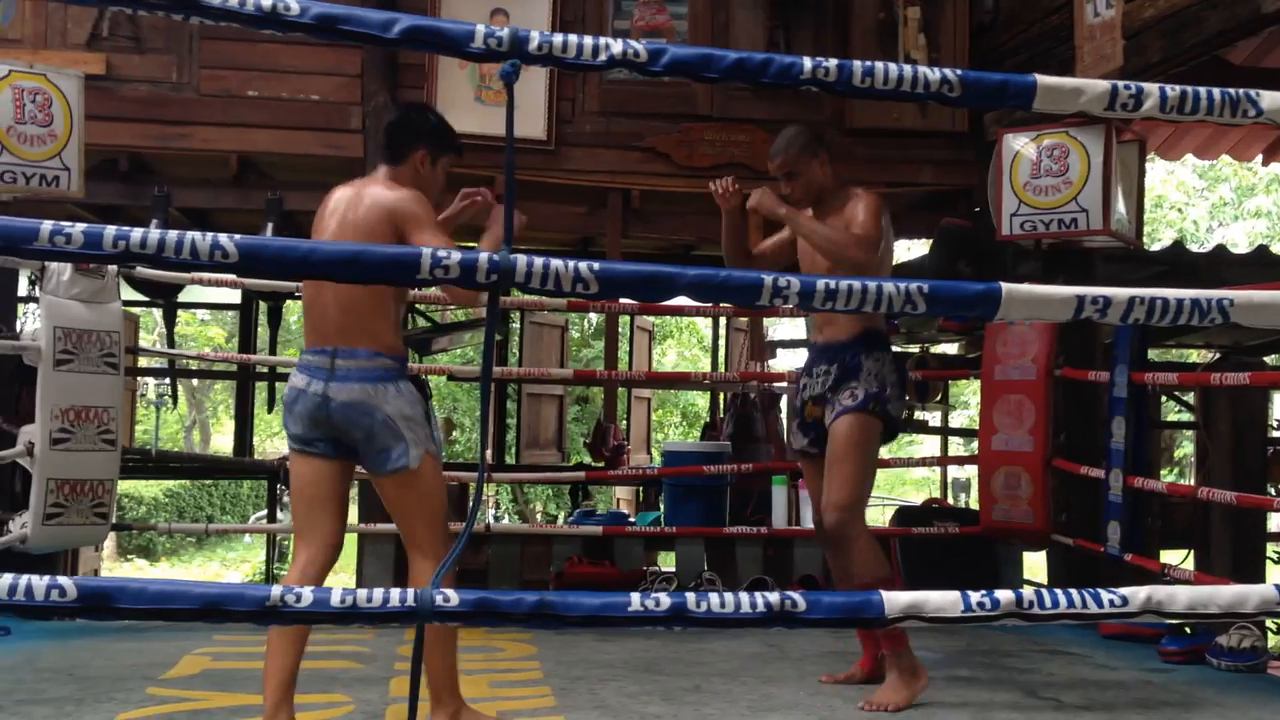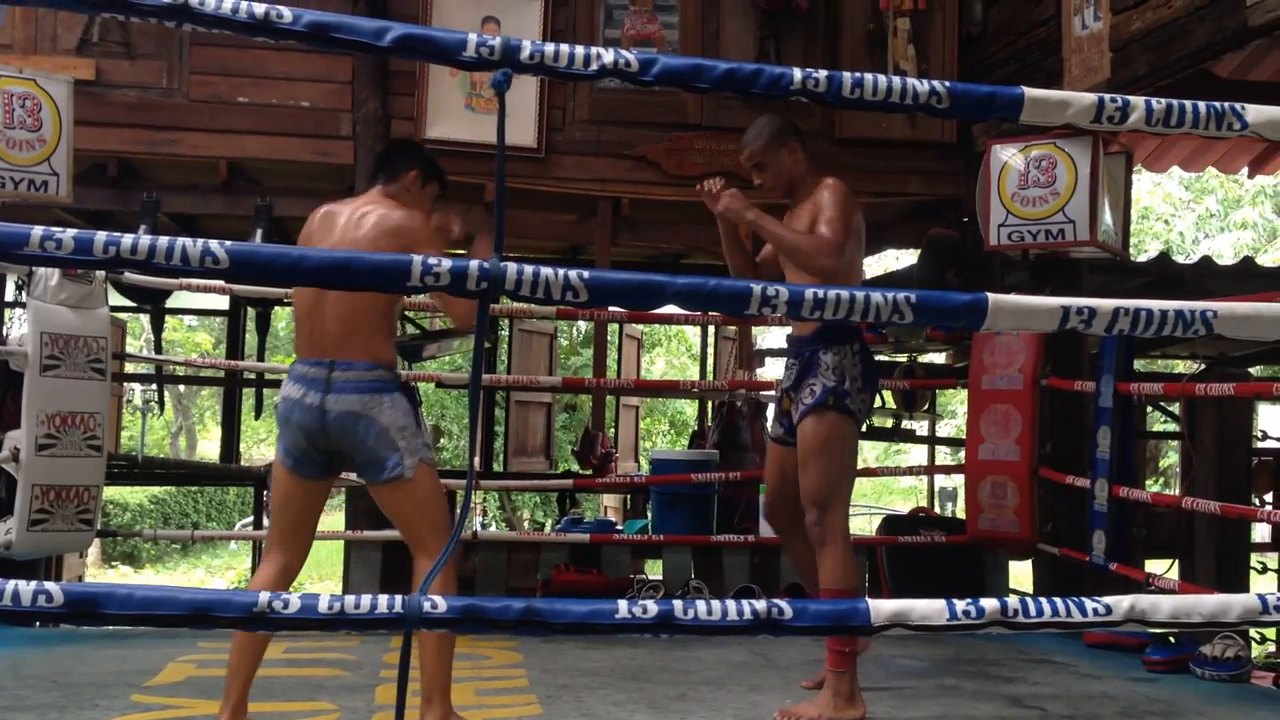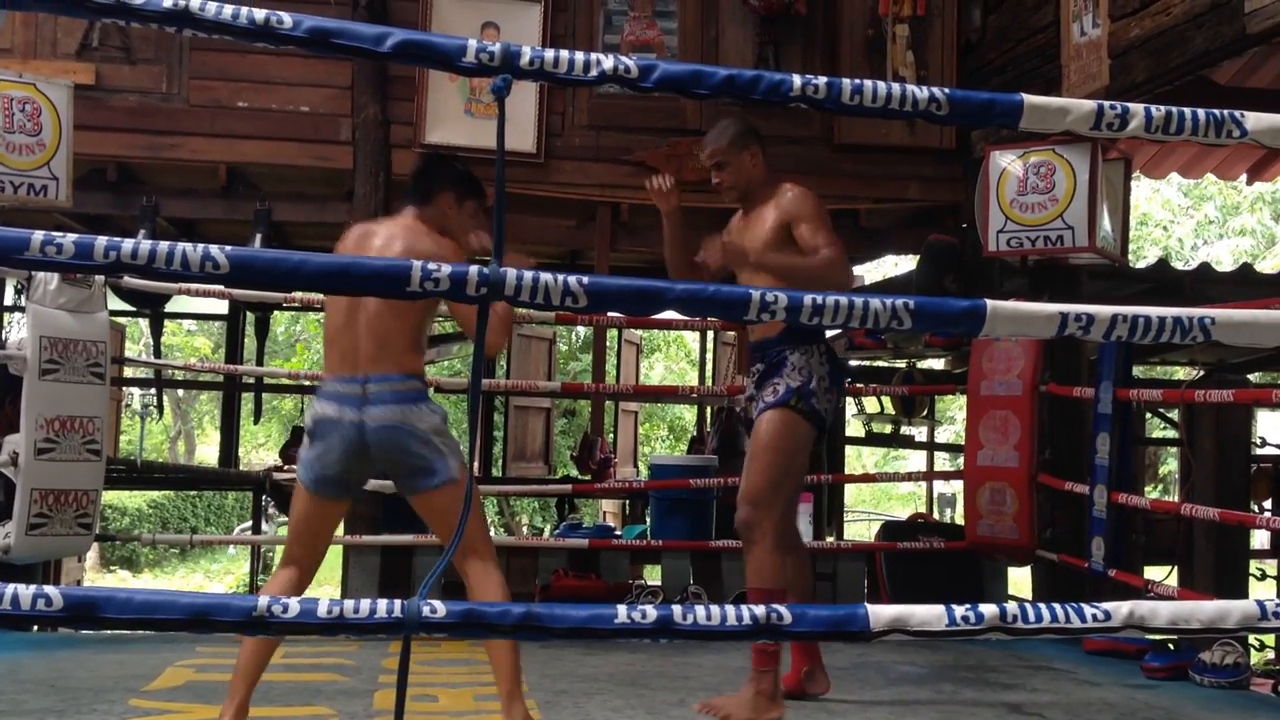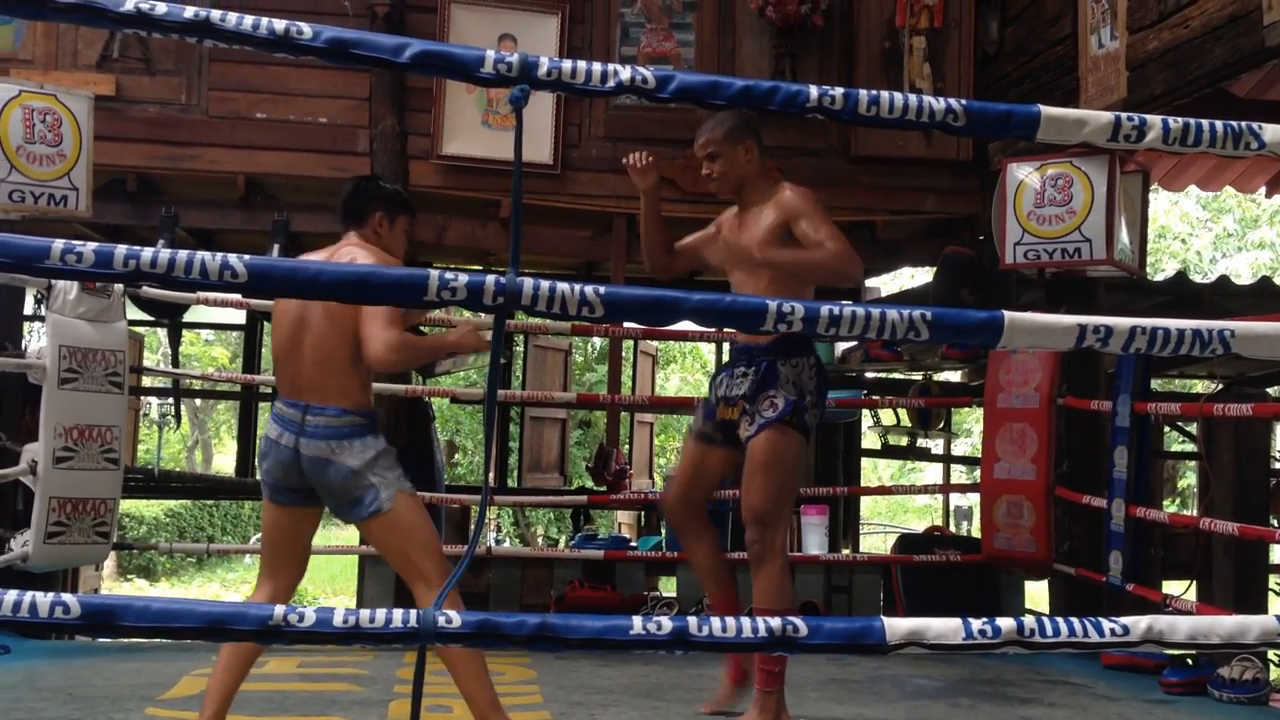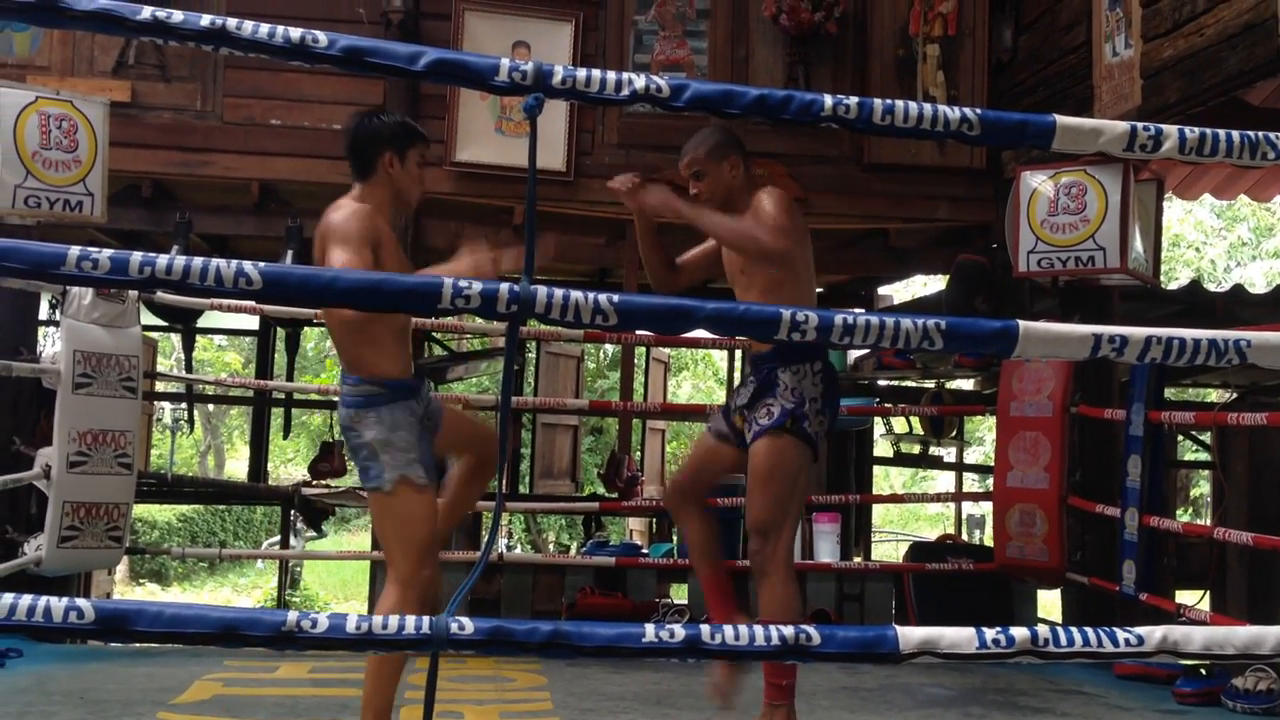
dt=0.5s
person 1, frame 1
left shoulder: (864, 208)
right shoulder: (804, 221)
left elbow: (862, 258)
right elbow: (744, 270)
left wrist: (784, 214)
right wrist: (733, 214)
left hip: (862, 370)
right hip: (817, 372)
left knee: (842, 518)
right knee: (831, 526)
left ankle: (903, 663)
right ankle: (872, 655)
person 1, frame 2
left shoulder: (833, 196)
right shoulder: (796, 214)
left elbow: (829, 262)
right elbow: (751, 277)
left wrist: (753, 216)
right wrist: (726, 217)
left hip: (833, 361)
right hip: (803, 363)
left knee: (823, 520)
right knee: (780, 510)
right ankle: (846, 634)
person 1, frame 3
left shoulder: (794, 201)
right shoulder: (741, 223)
left elbow: (838, 273)
right elbow: (683, 277)
left wrist: (748, 259)
right wrist: (671, 217)
left hip: (800, 365)
right hip: (765, 369)
left knee: (754, 518)
right knee: (777, 523)
right ankle: (807, 666)
person 1, frame 4
left shoulder: (791, 202)
right shoulder: (728, 218)
left elbow: (848, 266)
right elbow: (662, 265)
left wrist: (755, 256)
right wrist: (649, 198)
left hip: (785, 372)
right hip: (738, 372)
left knee: (762, 537)
right knee: (679, 503)
right ankle: (742, 662)
person 1, frame 5
left shoulder: (771, 202)
right shoulder: (728, 232)
left elbow: (774, 250)
right elbow: (667, 280)
left wrist: (683, 211)
right wrist: (643, 215)
left hip: (794, 380)
right hip: (758, 382)
left knee: (767, 549)
right knee: (680, 493)
right ankle: (729, 627)
person 2, frame 1
left shoulder: (338, 198)
right shoulder: (405, 203)
right elbow: (464, 289)
left wrist: (446, 220)
right wrist: (497, 228)
left hip: (311, 382)
right hip: (375, 385)
left knee: (312, 555)
right knee: (428, 551)
person 2, frame 2
left shoulder: (322, 218)
right shoulder: (405, 222)
right elbow: (468, 314)
right wrist: (481, 255)
left hip: (303, 393)
right hip: (369, 399)
left knee: (280, 560)
right knee: (436, 549)
person 2, frame 3
left shoulder: (353, 236)
right shoulder: (439, 249)
right elbow: (489, 343)
left hip: (334, 411)
right hip: (403, 412)
left knee: (294, 568)
right knee: (478, 559)
person 2, frame 4
left shoulder: (298, 265)
right shoulder: (374, 264)
right elbow: (381, 353)
left wrist: (403, 312)
right wrist: (455, 342)
left hip: (283, 432)
right hip: (345, 440)
left knee: (273, 586)
right knee: (433, 582)
person 2, frame 5
left shoulder: (370, 218)
right shoulder: (350, 217)
left elbow: (407, 283)
right elbow: (350, 303)
left wrist: (473, 266)
right wrist: (448, 272)
left hip: (394, 397)
right hip: (380, 406)
left knee: (488, 443)
right knee: (411, 576)
